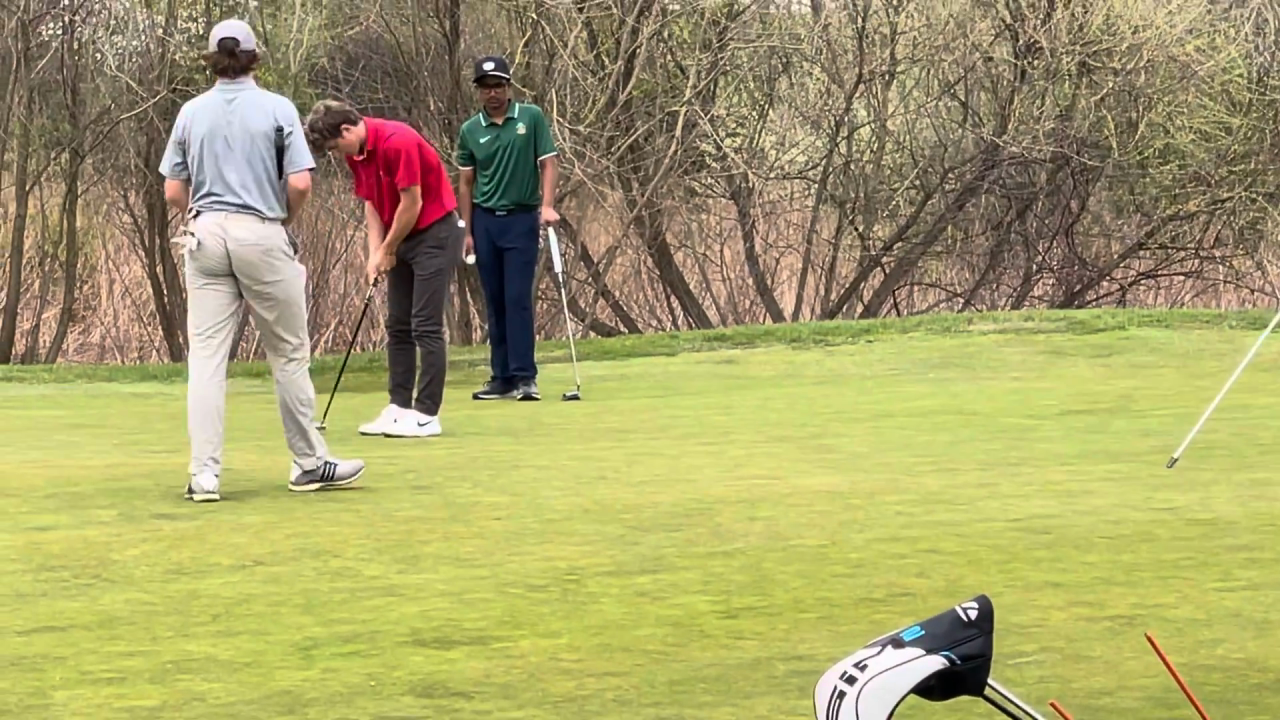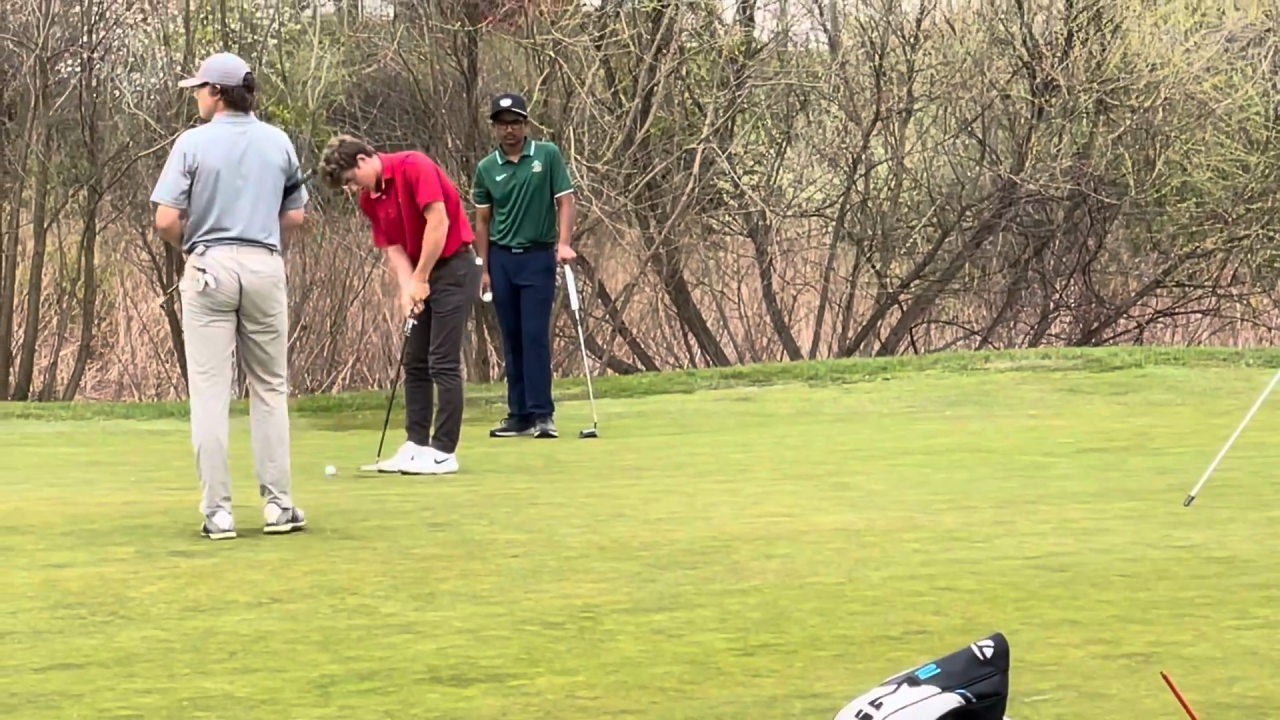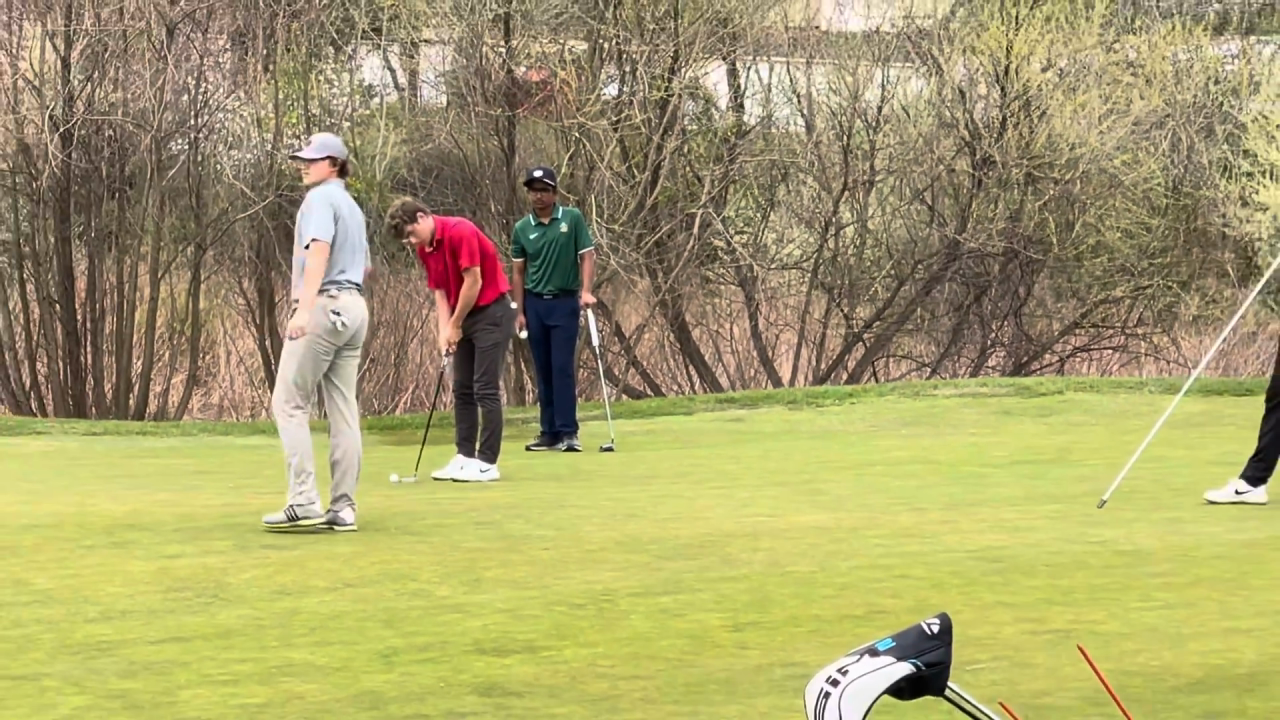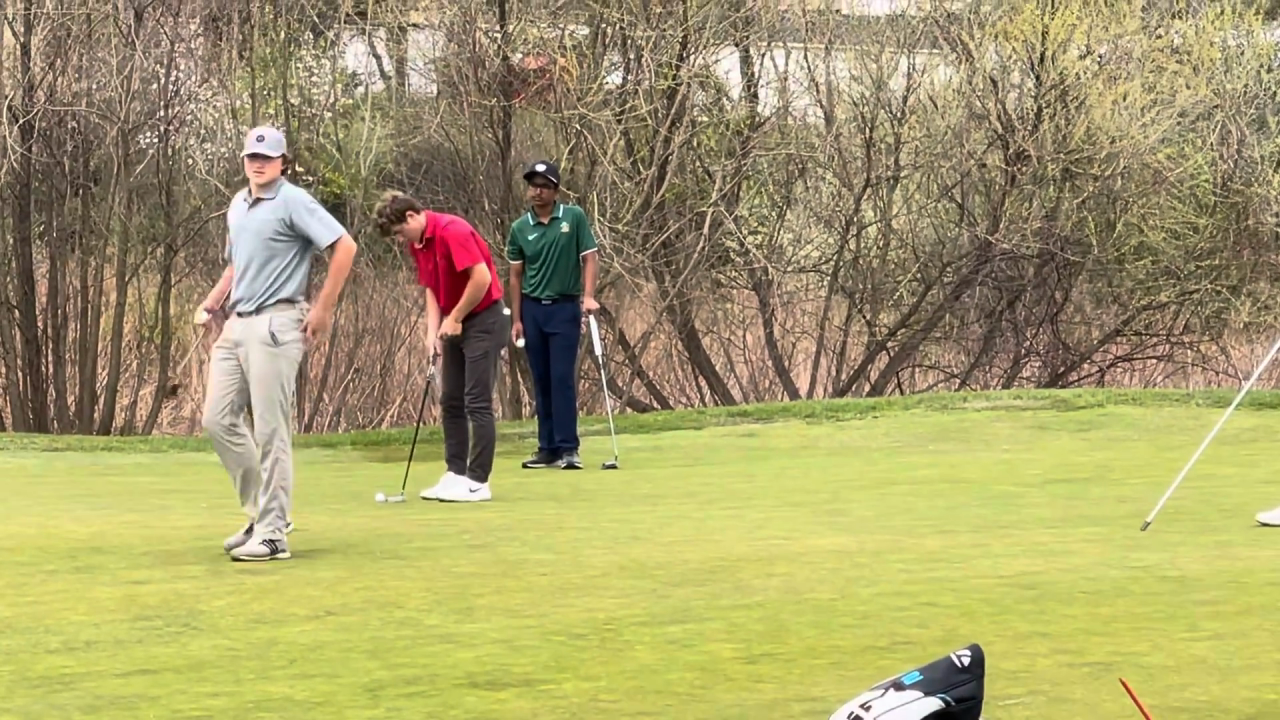
dt=0.7s
person 1, frame 1
left shoulder: (190, 111)
right shoulder: (277, 108)
left elbow: (174, 192)
right elbow: (300, 183)
right wrist: (284, 219)
left hip: (205, 236)
right hip: (262, 236)
left knee: (206, 358)
right knee: (289, 354)
left ankle: (205, 474)
right ankle: (309, 463)
person 1, frame 2
left shoulder: (192, 142)
right shoulder: (279, 141)
left elbow: (166, 219)
right elbow: (294, 216)
left wrist: (192, 244)
left hip: (209, 271)
right hip: (264, 269)
left knee: (210, 394)
right knee: (270, 390)
left ankle: (218, 511)
right ankle: (279, 503)
person 1, frame 3
left shoulder: (321, 198)
right shoulder: (350, 204)
left elbow: (319, 252)
right elbow: (365, 265)
left wrist: (305, 308)
left hip: (325, 311)
right hip: (352, 309)
left knee: (289, 404)
right knee: (343, 411)
left ankle: (304, 501)
right ankle: (343, 507)
person 1, frame 4
left shoulder: (294, 201)
right shoulder: (238, 203)
left elbow: (345, 247)
left wrist: (322, 309)
right wrist: (214, 300)
left hip: (276, 326)
right hip: (236, 325)
left knee: (270, 431)
right knee: (218, 422)
left ankle: (272, 533)
right ankle: (261, 513)
person 2, frame 1
left shoulder: (532, 117)
right shoulder: (469, 131)
left elbow: (548, 163)
right elbow: (465, 183)
left wrist: (547, 205)
right wrist: (466, 231)
left hip: (521, 219)
right hip: (484, 221)
left knee: (518, 299)
right knee: (494, 302)
left ankle: (524, 377)
right ankle: (502, 377)
person 2, frame 2
left shoulder: (548, 155)
right shoulder: (486, 168)
left elbow: (565, 200)
right elbow: (482, 221)
left wrist: (564, 243)
right wrist: (484, 269)
left hip: (538, 256)
right hip: (501, 259)
left knee: (535, 336)
right knee: (511, 340)
left ankle: (542, 414)
right ankle: (519, 414)
person 2, frame 3
left shoulder: (573, 218)
right shoulder: (521, 229)
left elbow: (586, 256)
right elbow: (518, 272)
left wrist: (586, 291)
right wrist: (520, 312)
left hip: (565, 302)
right hip: (534, 304)
left knee: (563, 368)
right knee: (543, 371)
left ankle: (568, 432)
right ankle: (549, 432)
person 2, frame 4
left shoulder: (575, 217)
right shoulder: (519, 228)
left elbow: (589, 258)
right elbow: (515, 276)
left wrist: (589, 295)
right wrist: (516, 319)
left hip: (565, 307)
right hip: (532, 309)
left knee: (562, 378)
right knee: (541, 382)
left ankle: (568, 448)
right ankle: (548, 448)
person 3, frame 1
left shoulder: (397, 140)
right shoulder: (355, 153)
left elbow: (412, 202)
right elbow: (372, 203)
left wrist: (387, 251)
right wrist: (375, 252)
left hip: (435, 233)
right hip: (403, 236)
left knee: (425, 325)
right knee: (397, 326)
person 3, frame 2
left shoulder: (413, 165)
right shoulder: (368, 199)
left elbow: (439, 222)
right elbow: (392, 247)
left wrist: (421, 278)
right wrist: (407, 287)
left hip: (453, 268)
right hip: (420, 276)
left knee: (443, 362)
right knee: (414, 362)
person 3, frame 3
left shoulder: (460, 231)
right shoulder: (424, 250)
left elbow: (473, 281)
right elbow: (440, 291)
left wrist: (455, 325)
right wrist: (444, 330)
left hip: (492, 313)
right hip: (465, 315)
left knee: (485, 389)
right knee: (462, 389)
left ankle: (487, 463)
right ankle: (465, 457)
person 3, frame 4
left shoulder: (453, 231)
right shoulder: (417, 244)
left elbow: (482, 278)
left wrist: (454, 318)
right wrist: (433, 329)
left hip: (484, 320)
right hip: (455, 322)
left knee: (477, 402)
right knee: (451, 401)
left ankle: (477, 482)
right ankle: (456, 474)
